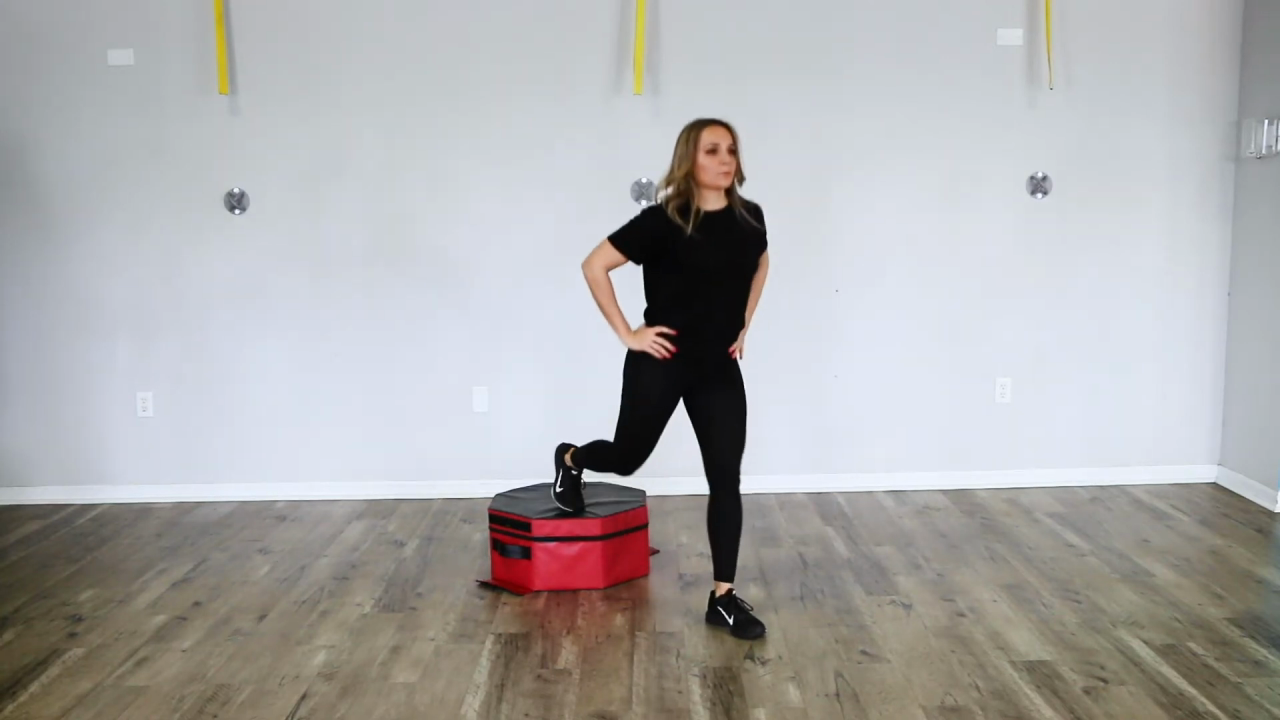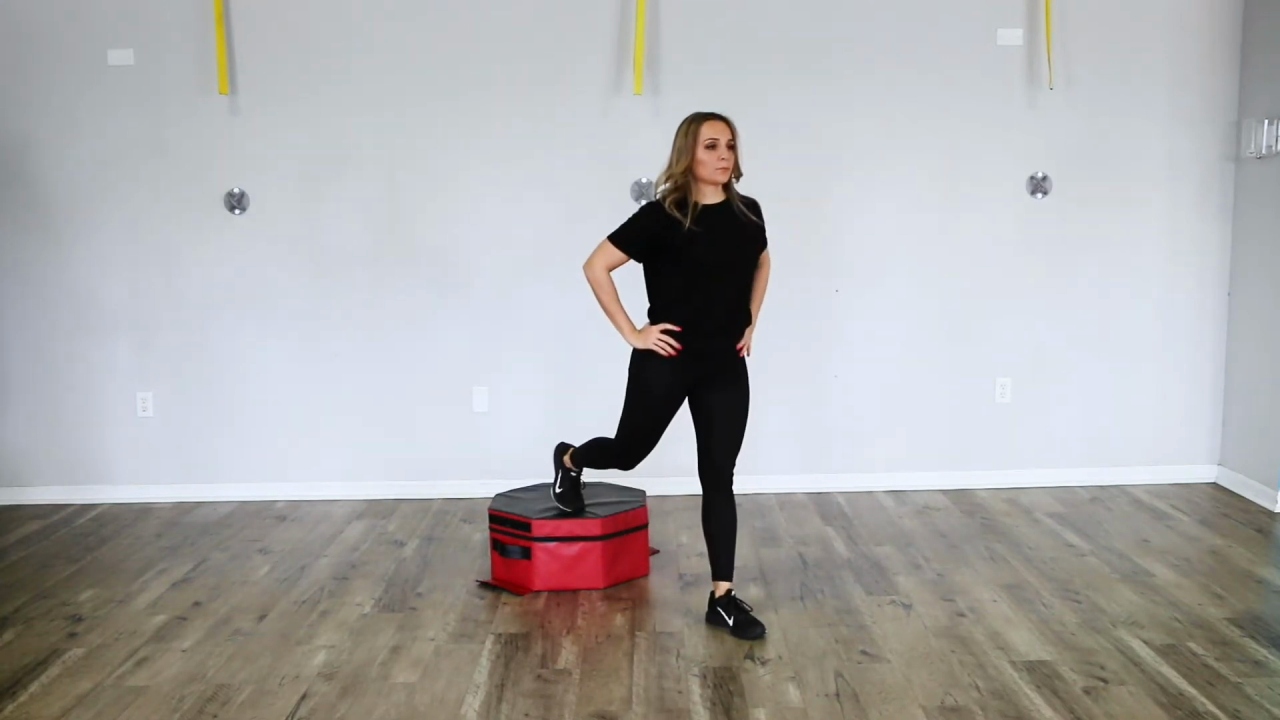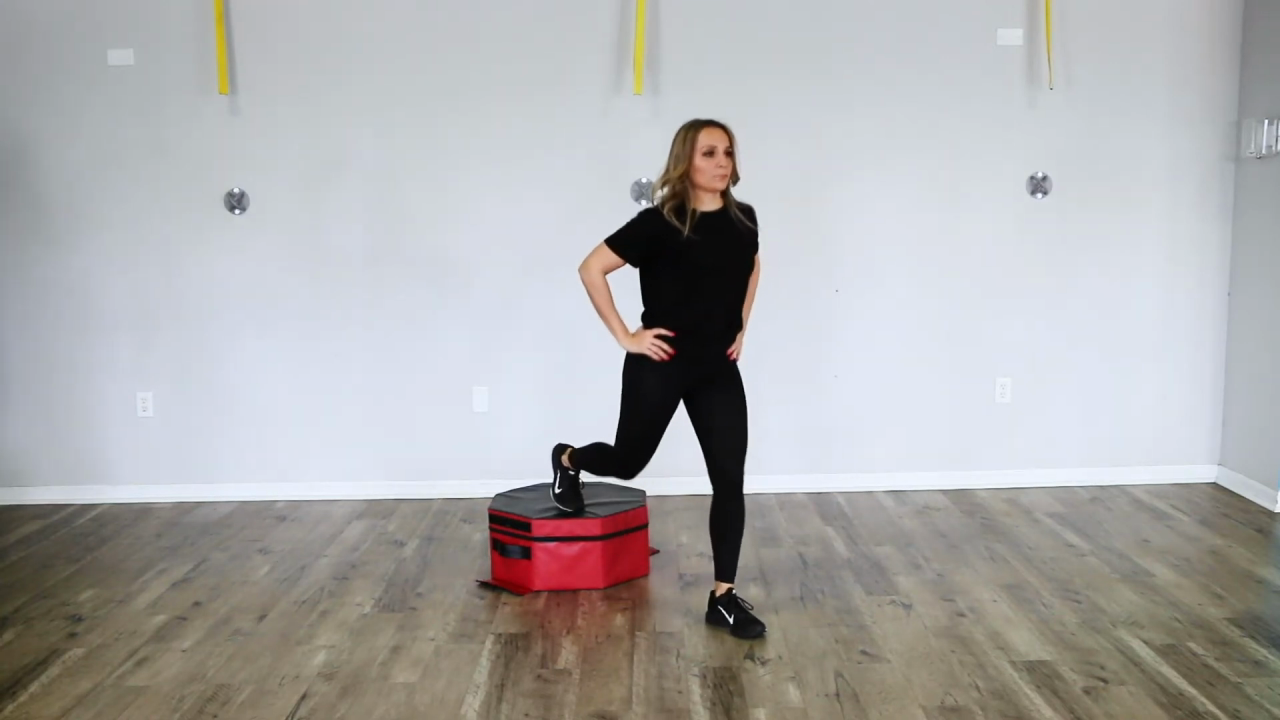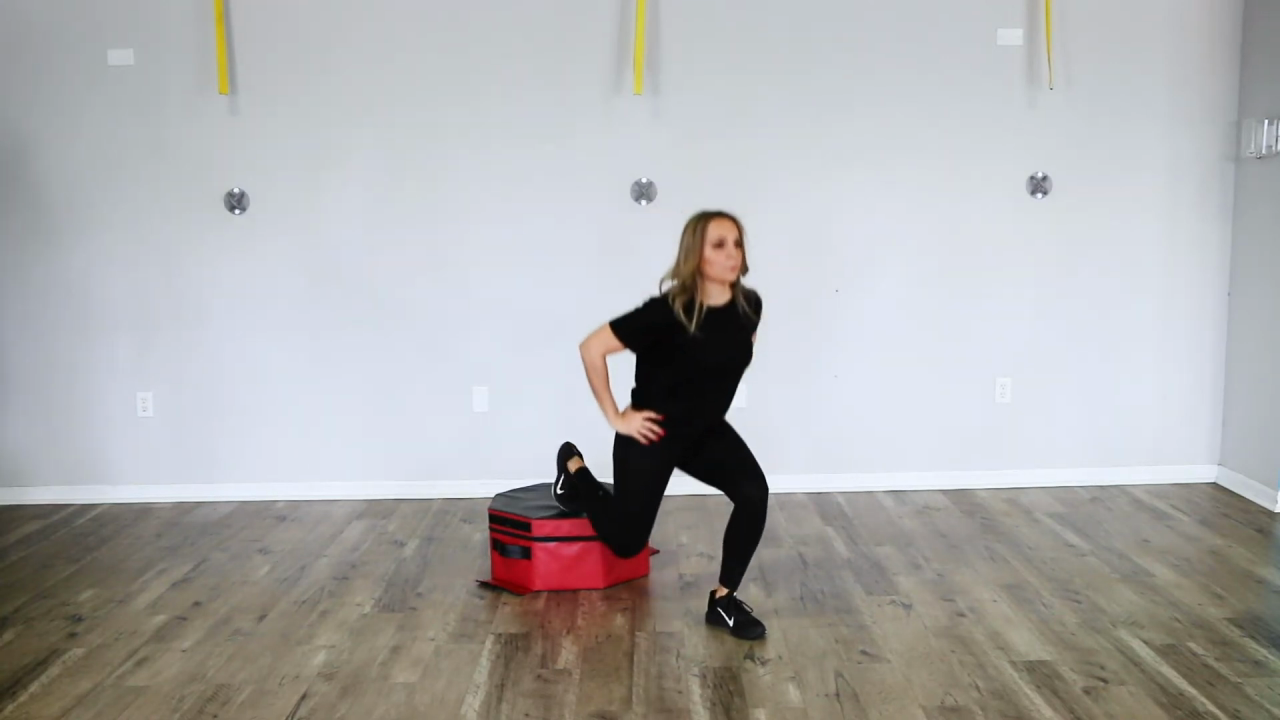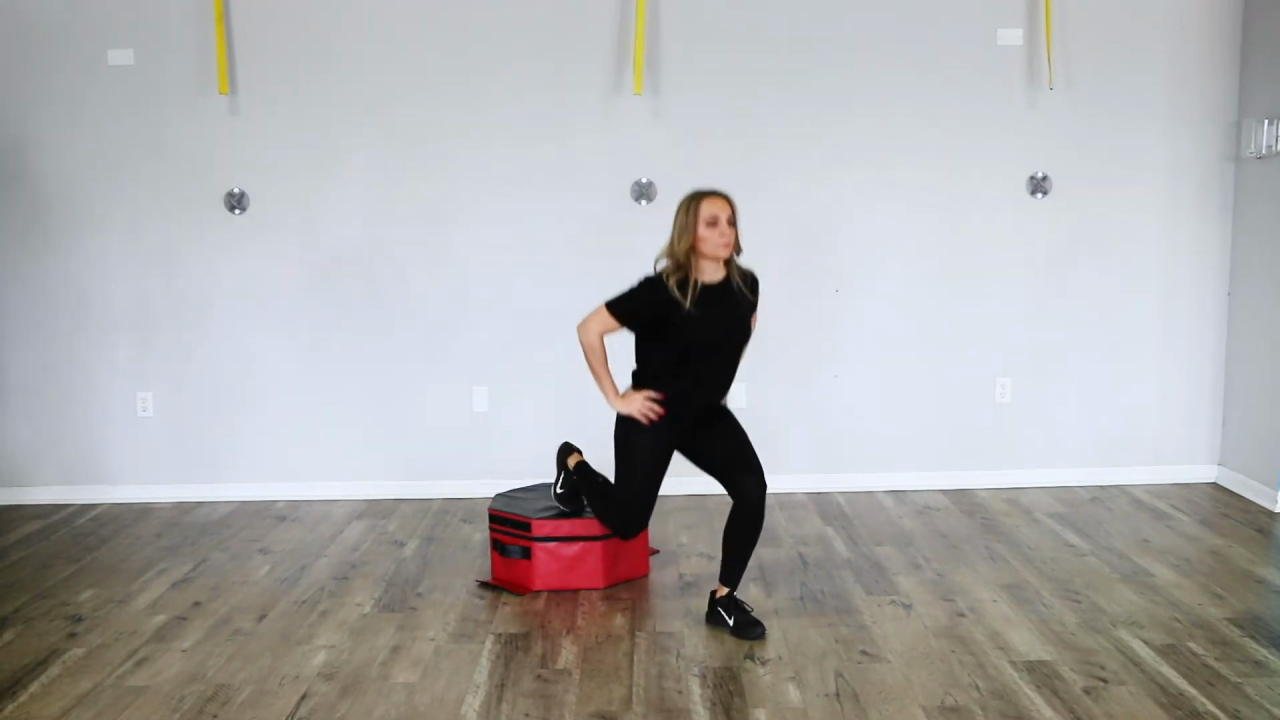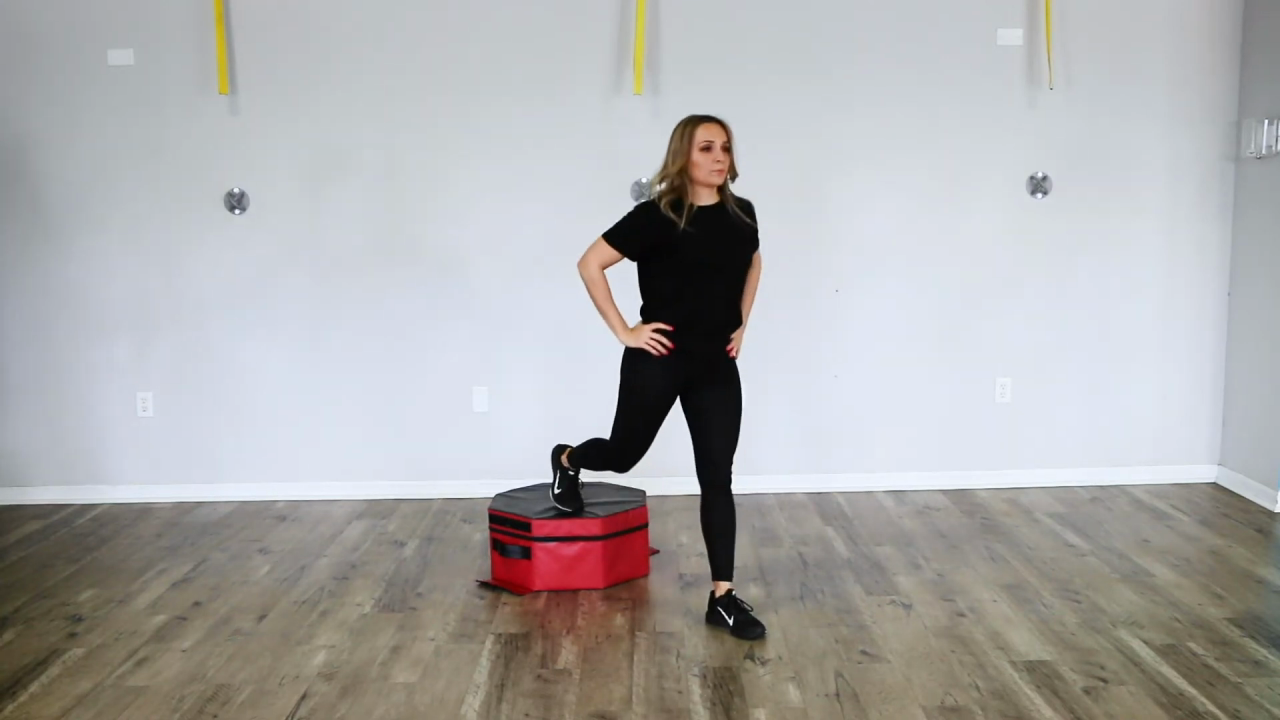
dt=0.4s
person 1, frame 1
left shoulder: (749, 219)
right shoulder: (663, 220)
left elbow: (759, 267)
right elbow: (594, 265)
left wrist: (743, 326)
right wrist: (626, 333)
left hip: (718, 366)
right hip: (661, 363)
left knee: (726, 478)
right knee: (627, 458)
left ankle: (723, 597)
right ankle: (570, 460)
person 1, frame 2
left shoulder: (747, 213)
right shoulder: (662, 216)
left elbow: (761, 265)
right elbow: (596, 267)
left wrist: (751, 323)
right wrist: (631, 333)
left hip: (725, 366)
right hip: (667, 361)
left knee: (719, 478)
right knee: (629, 451)
left ankle: (723, 597)
right ankle: (569, 461)
person 1, frame 3
left shoulder: (743, 219)
right shoulder: (660, 222)
right elbow: (592, 268)
left wrist: (740, 327)
right wrist: (625, 337)
left hip: (718, 368)
right hip: (661, 365)
left knee: (729, 479)
right knee: (629, 463)
left ankle: (723, 597)
right ankle: (566, 461)
person 1, frame 4
left shoulder: (748, 305)
right shoulder: (667, 313)
right elbow: (592, 349)
right wrist: (615, 417)
left hip: (706, 432)
right hip: (652, 435)
left knee: (754, 493)
right knee: (626, 540)
left ankle: (724, 599)
right ankle: (573, 469)
person 1, frame 5
left shoulder: (745, 286)
right shoulder: (662, 292)
right elbow: (590, 329)
right wrist: (615, 398)
left hip: (707, 415)
right hip: (653, 418)
left knee: (752, 490)
right knee: (627, 523)
left ankle: (724, 599)
right ankle: (573, 464)
person 1, frame 6
left shoulder: (741, 214)
right shoulder: (657, 216)
right elbow: (590, 263)
left wrist: (742, 324)
right wrist: (623, 331)
left hip: (716, 364)
right hip: (659, 359)
left knee: (717, 478)
right knee: (625, 454)
left ankle: (722, 598)
right ankle: (566, 461)
